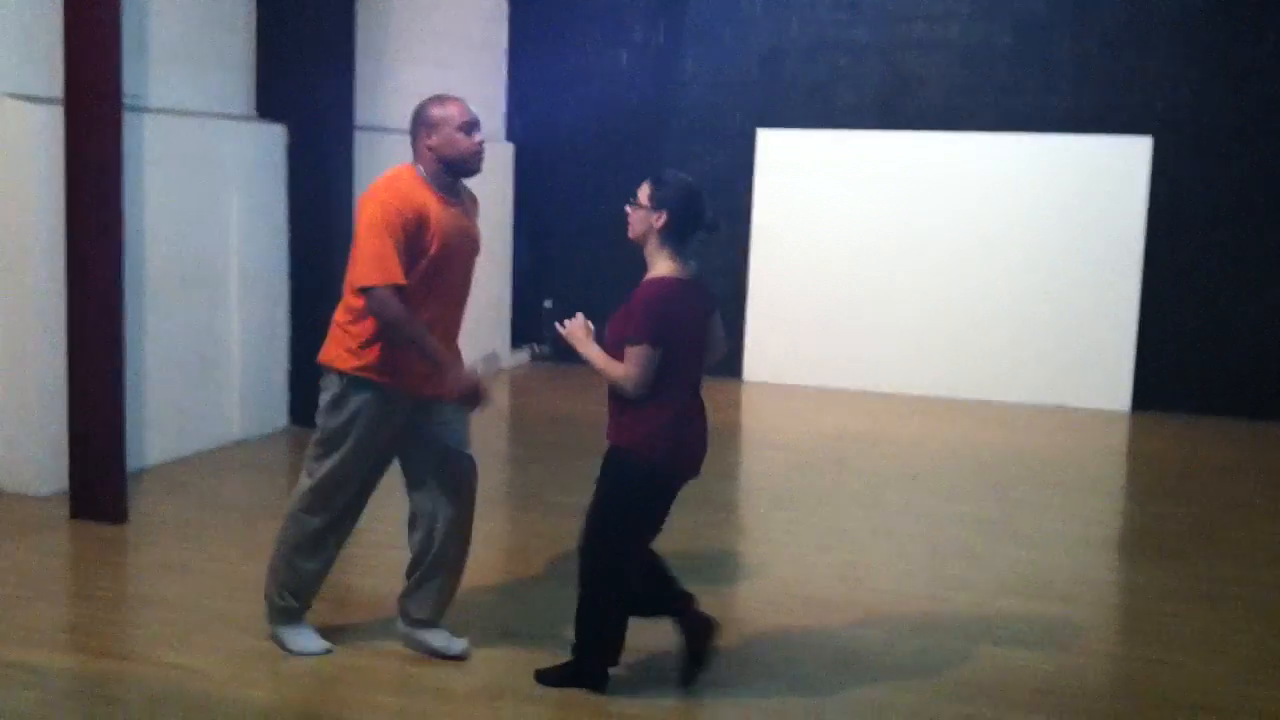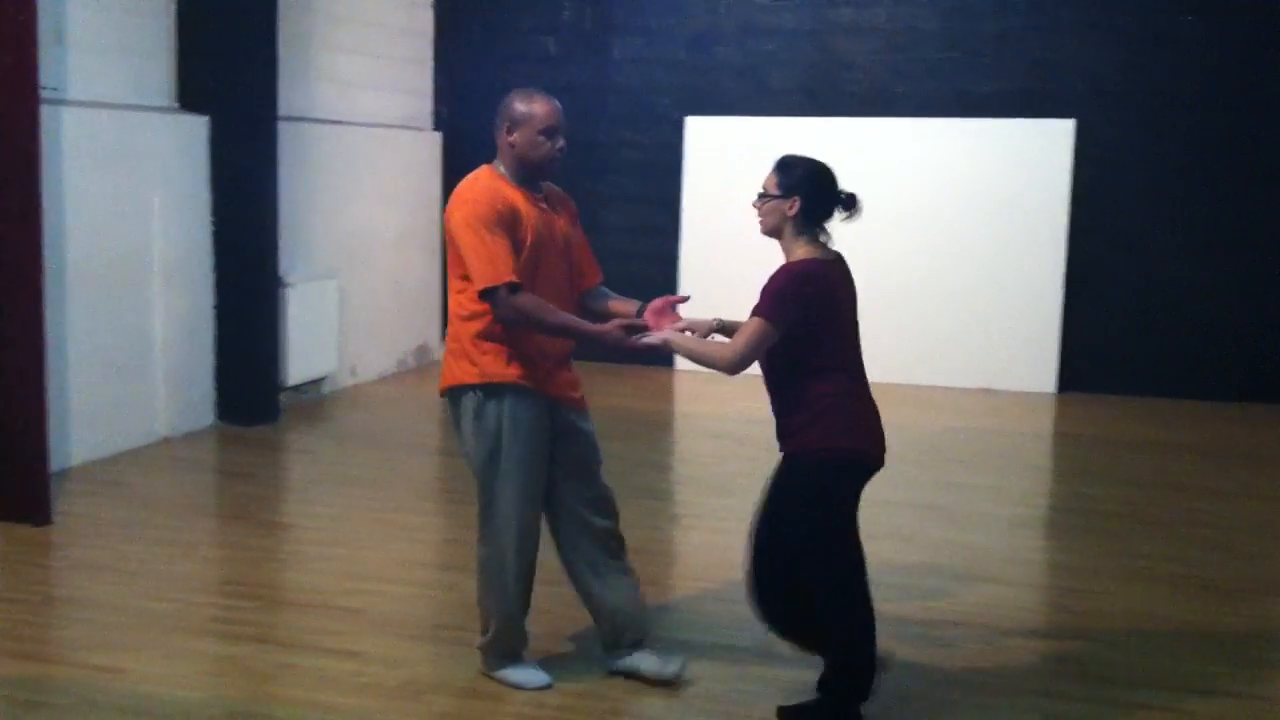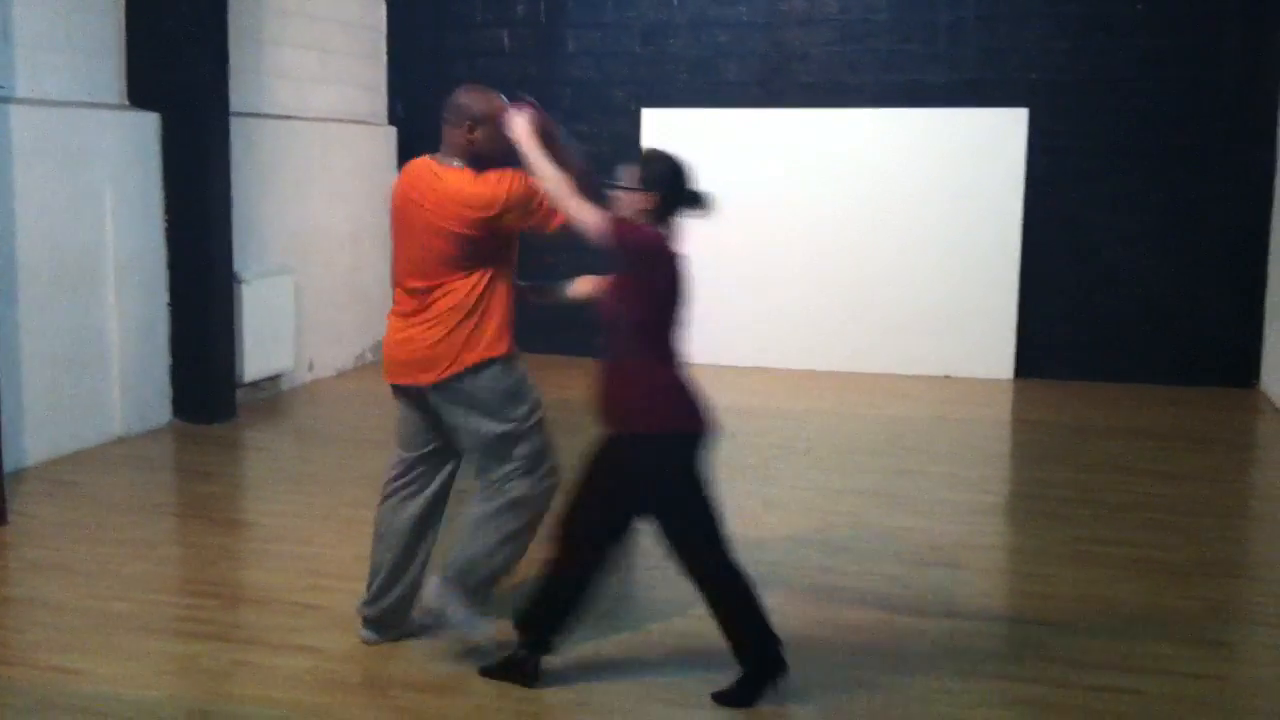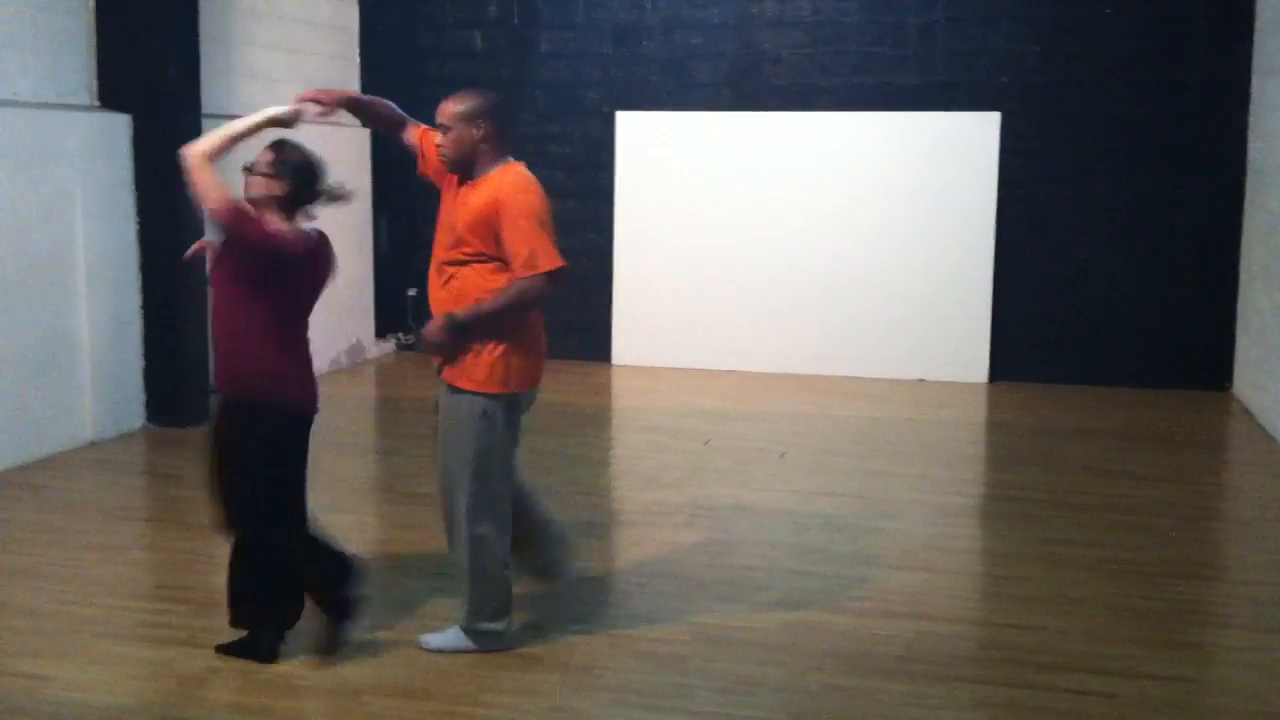
dt=1s
person 1, frame 1
left shoulder: (465, 201)
right shoulder: (392, 198)
right elbow: (383, 299)
left wrist: (449, 365)
right wrist: (449, 366)
left hip: (430, 377)
right hip: (368, 374)
left knee: (451, 488)
right knee: (329, 494)
left ankle: (421, 616)
right ankle: (286, 609)
person 1, frame 2
left shoulder: (559, 203)
right shoulder: (479, 200)
left elbow: (585, 288)
right elbow: (505, 300)
left wrist: (638, 311)
right wrist: (595, 334)
left hip: (553, 380)
right hip: (494, 383)
left knee: (590, 512)
right knee: (510, 520)
left ankle: (626, 642)
right ankle: (502, 651)
person 1, frame 3
left shoulder: (413, 178)
right shoulder: (492, 193)
left hip: (412, 358)
right hip: (470, 359)
left knee: (413, 481)
right knee: (526, 476)
left ankle: (384, 612)
right ankle: (459, 586)
person 1, frame 4
left shoulder: (515, 191)
right shoulder: (455, 170)
left elbow: (540, 279)
right elbow: (402, 124)
left wrist: (459, 321)
right wrist: (349, 99)
left hip: (492, 366)
right hip: (470, 361)
left knee: (474, 496)
right knee: (479, 481)
left ankle: (485, 625)
right ankle: (545, 556)
person 2, frame 1
left shoulder: (655, 294)
right shoulder: (692, 285)
left elbow: (631, 380)
right elbow: (714, 349)
left wrist: (584, 341)
left hip: (647, 445)
right hip: (673, 439)
left knee: (606, 550)
right knee: (617, 544)
left ankle: (589, 663)
right ankle: (688, 621)
person 2, frame 2
left shoulder: (797, 277)
right shoulder: (826, 267)
left elbow: (733, 360)
left wrist: (672, 338)
right wrist: (718, 324)
left hip: (825, 444)
right hip: (838, 438)
left knee: (825, 567)
right knee: (780, 556)
right ankle: (851, 673)
person 2, frame 3
left shoulder: (643, 250)
right shoulder: (642, 258)
left elbow: (567, 199)
right elbow: (592, 287)
left wrist: (525, 135)
left hip: (656, 429)
right hip: (642, 425)
left knee: (696, 545)
right knee: (585, 531)
left ankle: (761, 661)
right ankle: (533, 646)
person 2, frame 4
left shoulder: (249, 232)
right shoulder: (313, 247)
left elbow: (194, 157)
left wrist: (265, 119)
right wrist: (220, 247)
left hip: (260, 399)
right hip: (263, 395)
left knee: (259, 511)
right knee: (258, 508)
